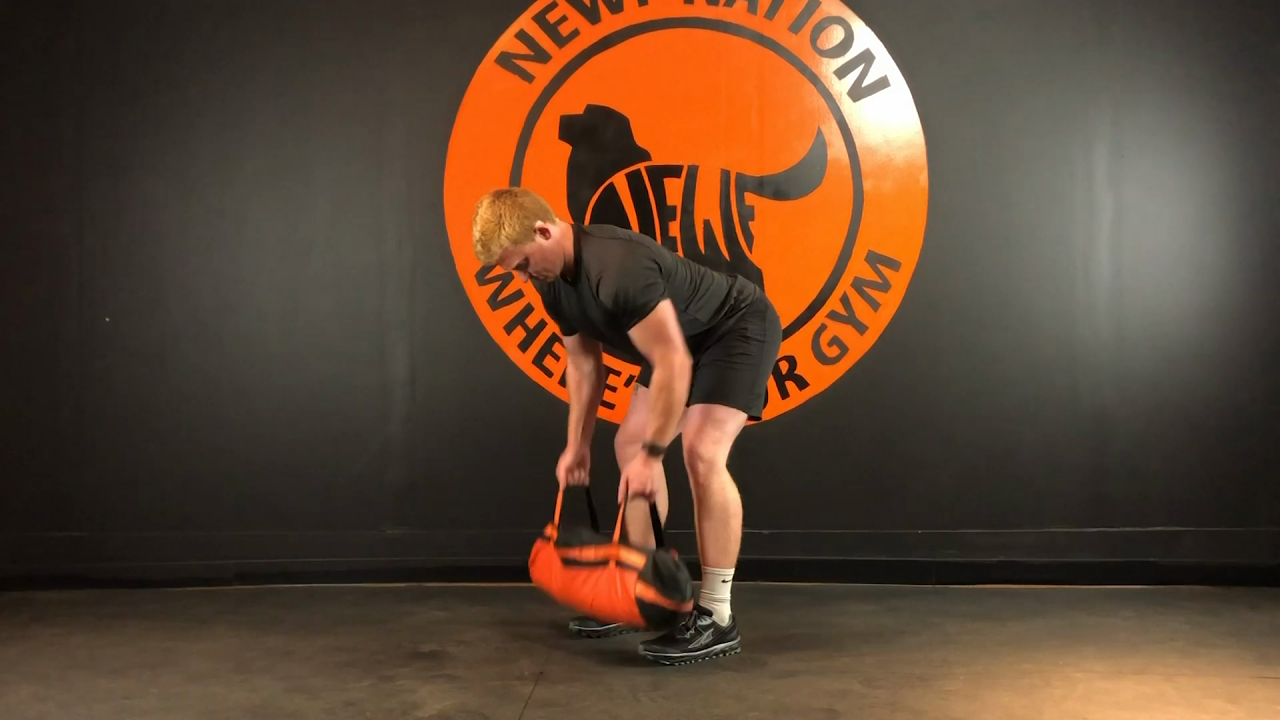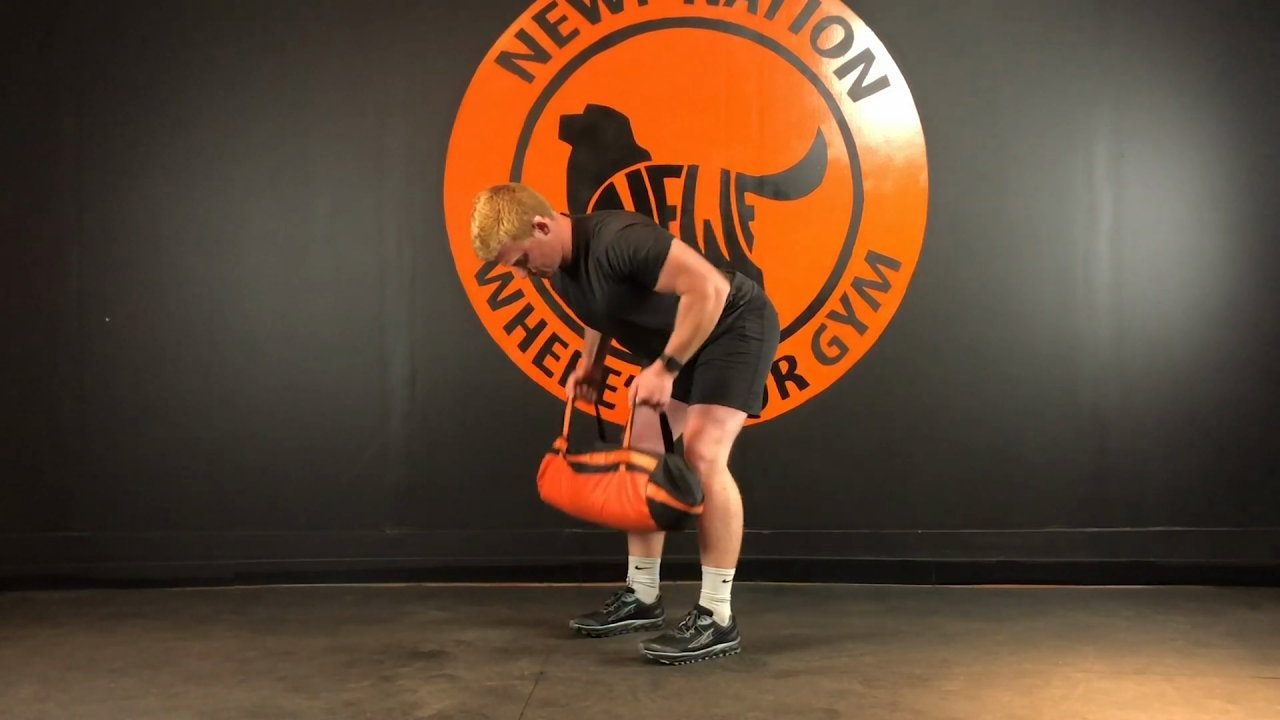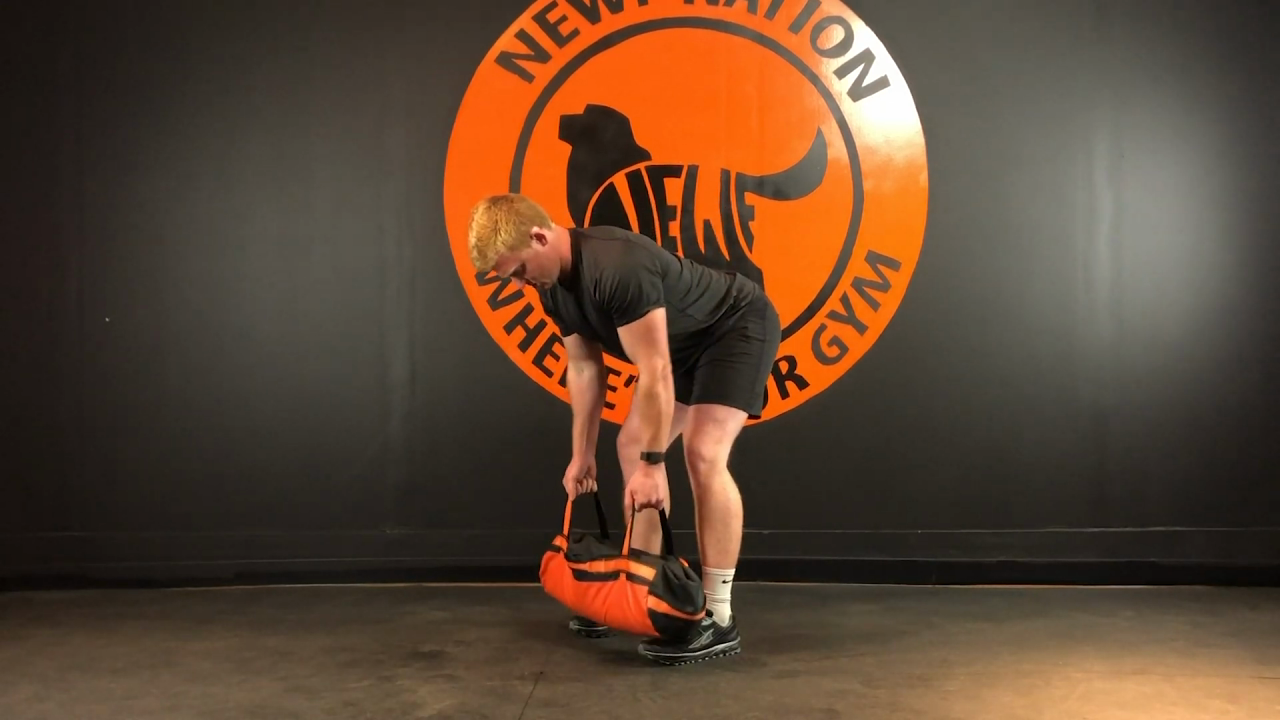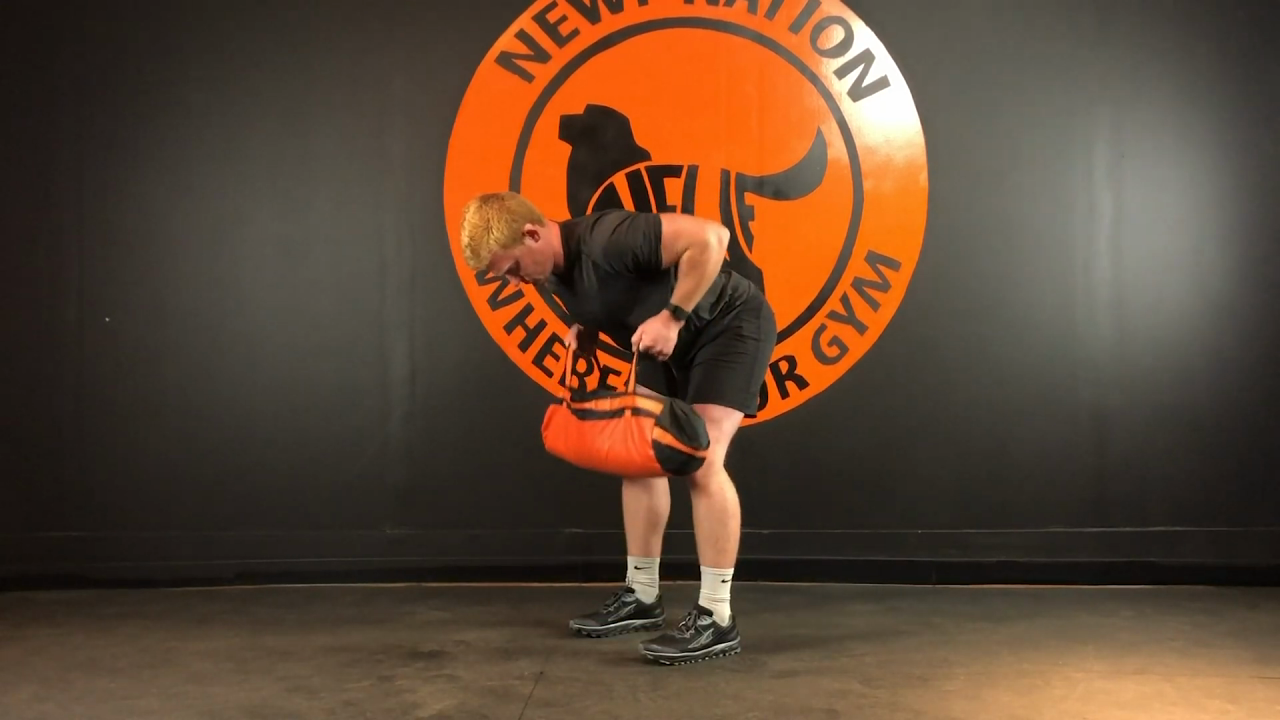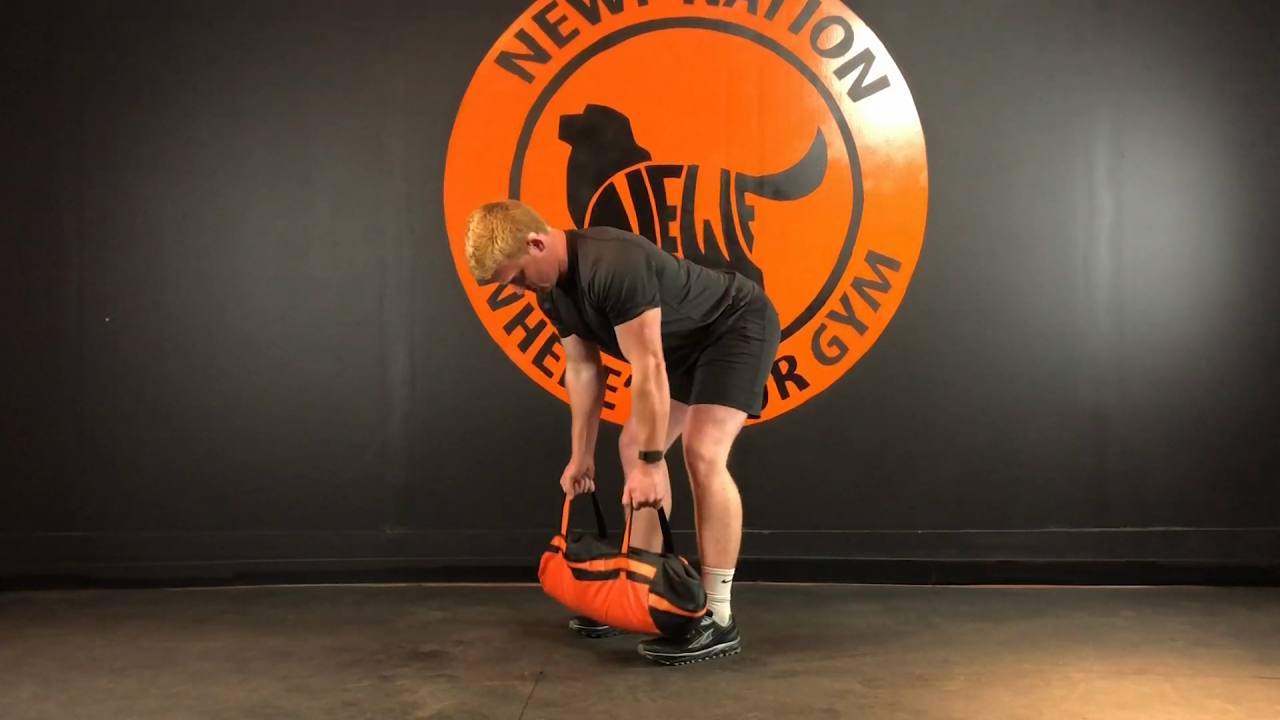
dt=1s
person 1, frame 1
left shoulder: (616, 268)
right shoulder: (553, 281)
left elbow: (673, 366)
right elbow: (584, 362)
left wrist: (652, 453)
right wrist: (577, 445)
left hip: (738, 327)
right hip: (678, 341)
left knee: (702, 453)
right knee: (628, 446)
left ankle: (716, 618)
person 1, frame 2
left shoulder: (618, 241)
right shoulder: (558, 265)
left elbow: (711, 290)
left wrist: (664, 370)
right wrist: (590, 365)
left hip: (734, 323)
right hip: (678, 336)
left knee: (703, 452)
right knee: (641, 447)
left ankle: (716, 617)
right ankle: (642, 596)
person 1, frame 3
left shoulder: (615, 267)
right shoulder: (554, 285)
left elbow: (656, 372)
right elbow: (585, 368)
left wrist: (653, 468)
right wrist: (582, 456)
left hip: (737, 326)
right hip: (683, 338)
left knee: (704, 455)
right knee: (631, 446)
left ankle: (717, 618)
person 1, frame 4
left shoulder: (607, 240)
right shoulder: (554, 269)
left elbow: (711, 239)
left wrist: (671, 317)
right wrist: (586, 329)
left hip: (731, 323)
right hip: (675, 337)
left knee: (700, 454)
left ankle: (717, 618)
right ankle: (642, 597)
person 1, frame 5
left shoulder: (612, 266)
right shoulder: (553, 288)
left elbow: (648, 370)
right elbow: (583, 368)
left wrist: (651, 463)
right wrist: (581, 456)
left hip: (738, 326)
right hip: (683, 339)
left knee: (703, 456)
right knee: (633, 445)
left ankle: (717, 619)
